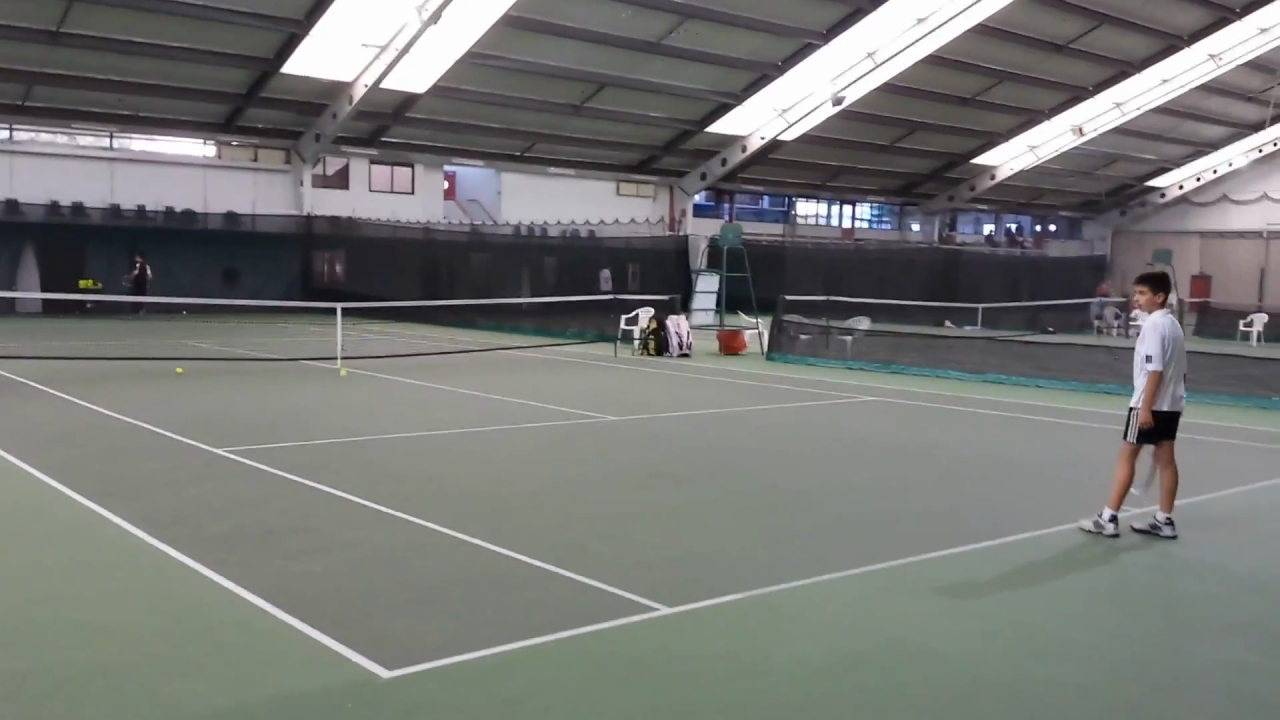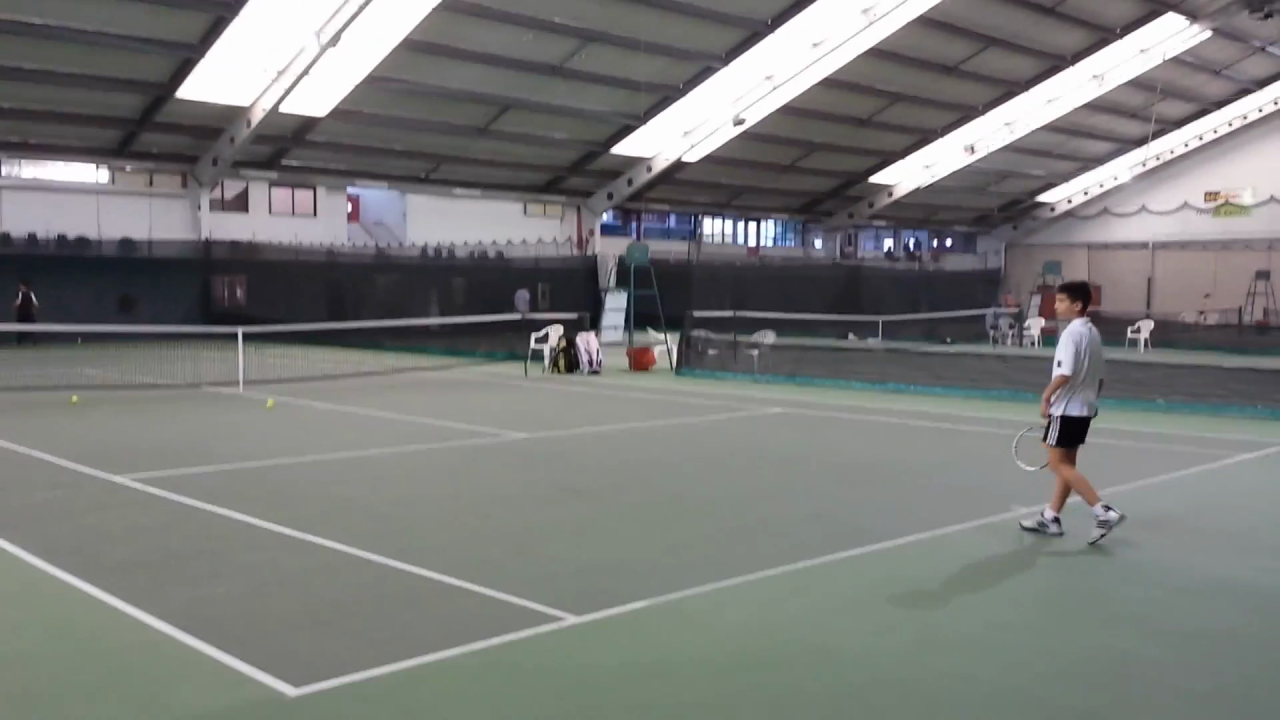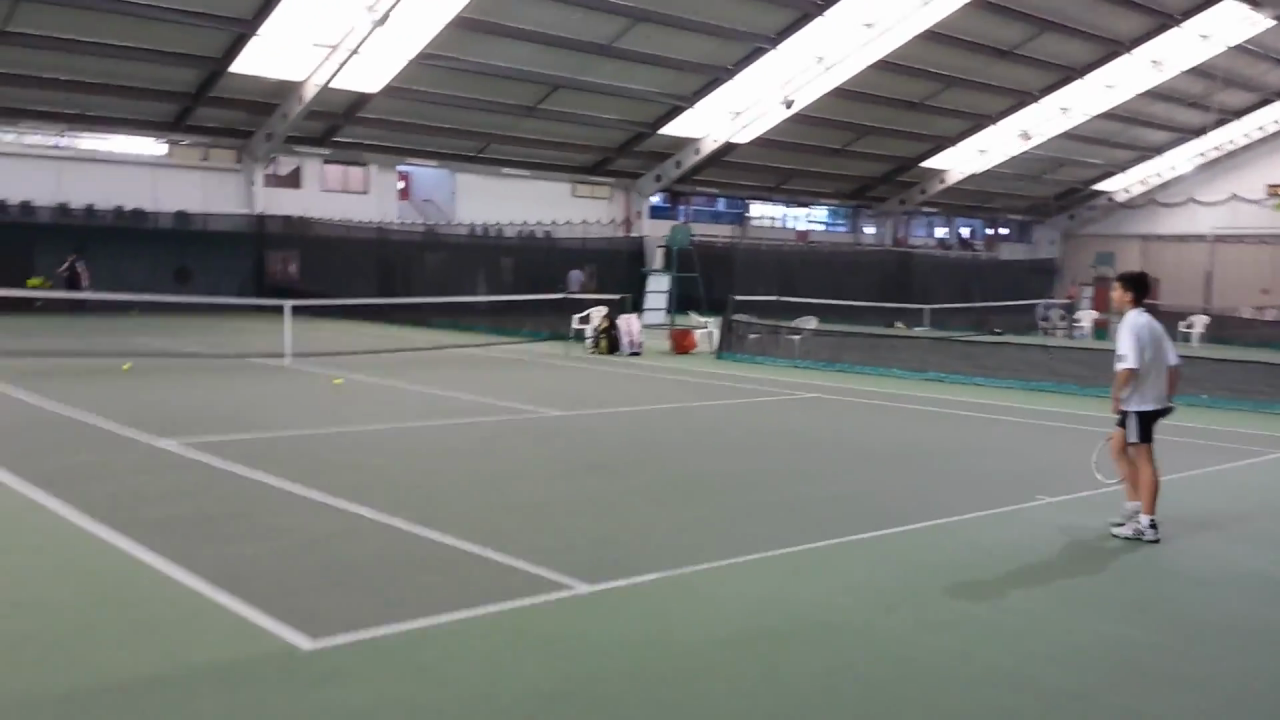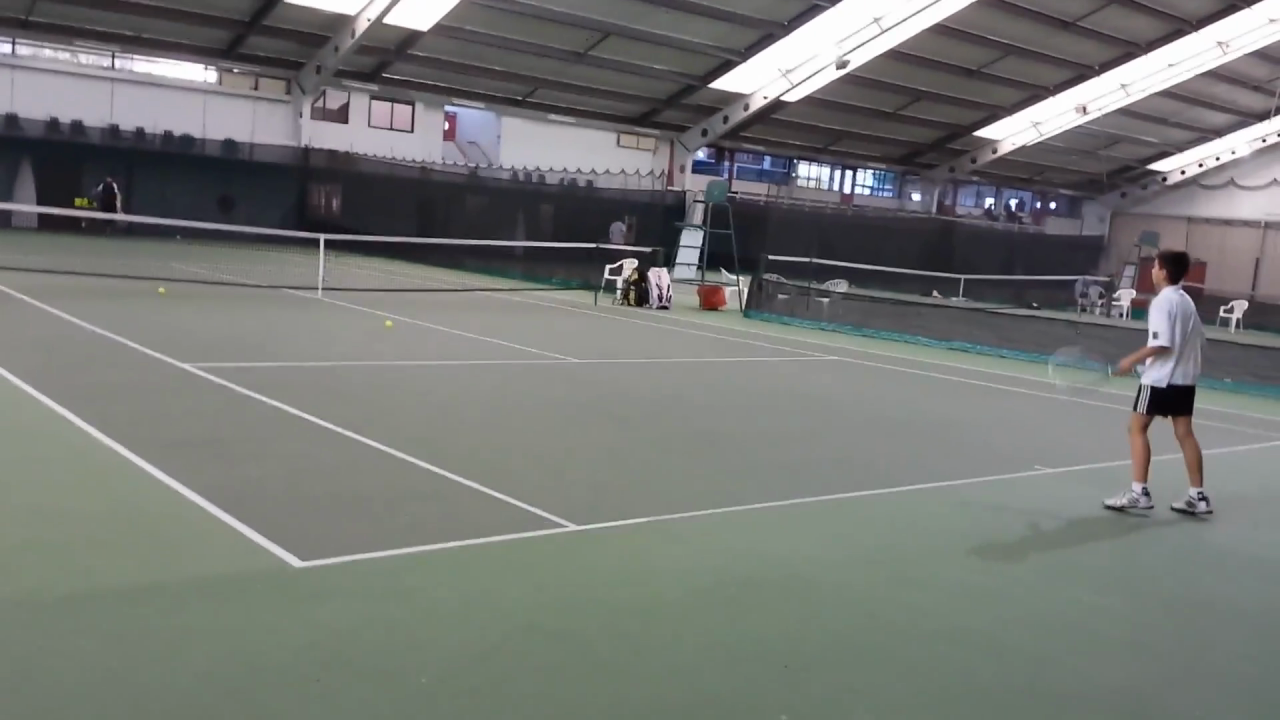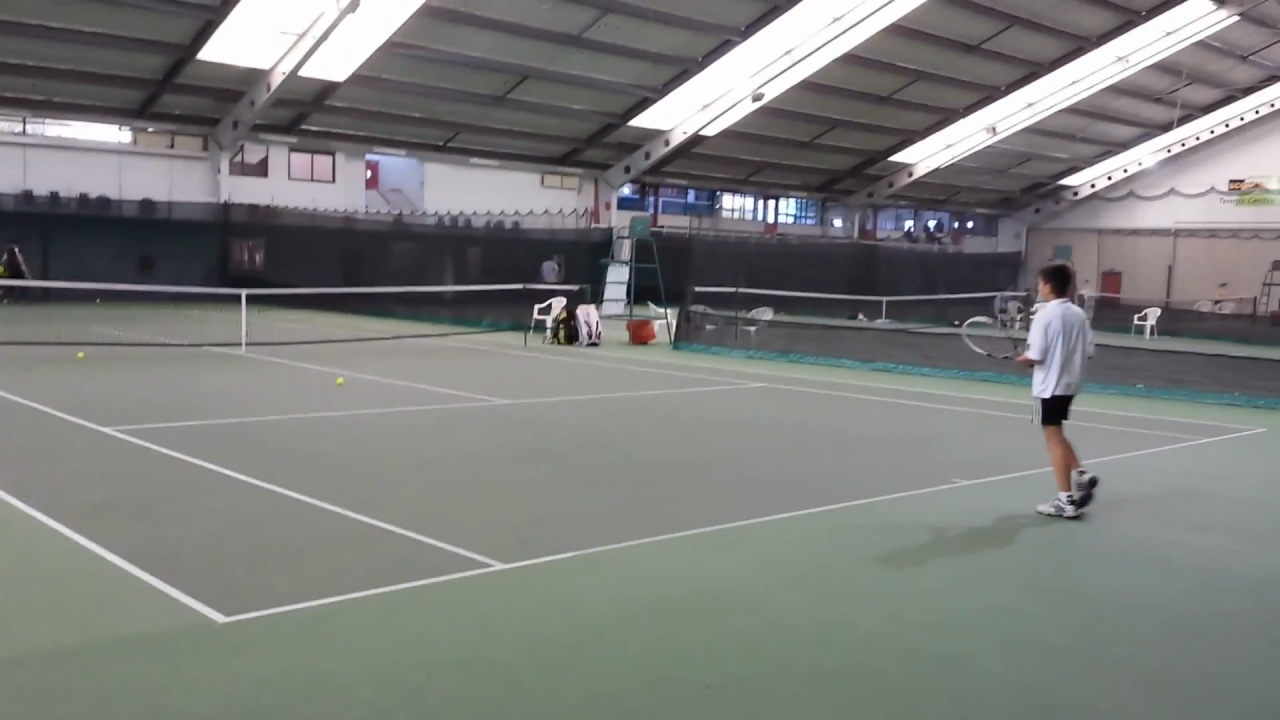
dt=0.4s
person 1, frame 1
left shoulder: (1153, 325)
right shoulder: (1175, 325)
left elbow: (1154, 370)
left wrist: (1145, 407)
left hip: (1150, 403)
right hip: (1172, 402)
left knee: (1127, 458)
right knee: (1166, 460)
left ankle: (1108, 518)
right ankle: (1164, 520)
person 1, frame 2
left shoulder: (1071, 332)
right shoulder: (1093, 333)
left elbow: (1064, 374)
right elbow: (1099, 376)
left wrist: (1045, 397)
left hip: (1067, 407)
right hip: (1084, 407)
left knee: (1059, 464)
right knee: (1066, 463)
left ankle: (1104, 511)
right ankle: (1051, 517)
person 1, frame 3
left shoulder: (1129, 325)
right shoulder: (1153, 324)
left elbow: (1128, 367)
right elbow: (1172, 364)
left wrist: (1115, 395)
right wrist: (1167, 397)
left hip: (1137, 402)
right hip: (1153, 401)
left knee: (1142, 459)
right knee: (1119, 447)
left ankle: (1146, 523)
right ankle: (1135, 507)
person 1, frame 4
left shoulder: (1162, 301)
right shoulder: (1187, 301)
left elbow: (1161, 344)
right elbow: (1193, 342)
left wrist: (1132, 360)
left hip: (1161, 378)
right hip: (1186, 378)
left knee: (1137, 428)
right knee: (1185, 434)
left ankle: (1139, 491)
right ankle: (1198, 496)
person 1, frame 5
left shoulder: (1044, 316)
right shoulder: (1079, 314)
left elbow: (1035, 356)
right elbow: (1088, 351)
left wrist: (1023, 359)
left hip: (1050, 386)
right hip: (1070, 384)
left knee: (1054, 440)
right knee: (1057, 436)
left ankle: (1066, 501)
right ankle: (1081, 476)
